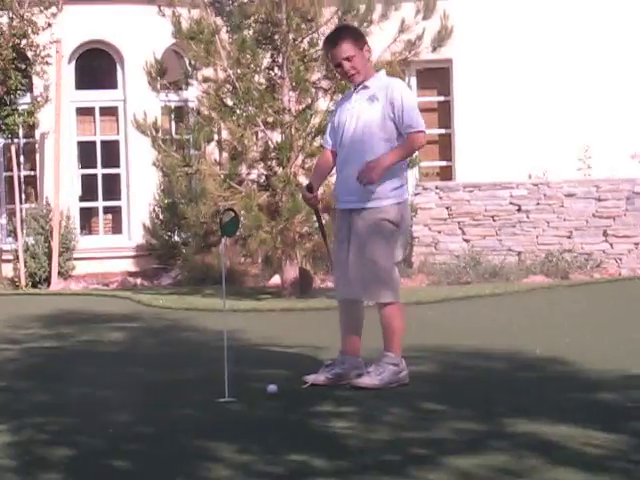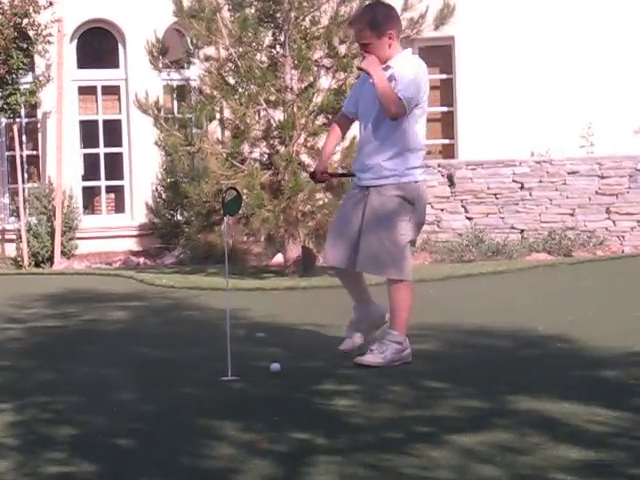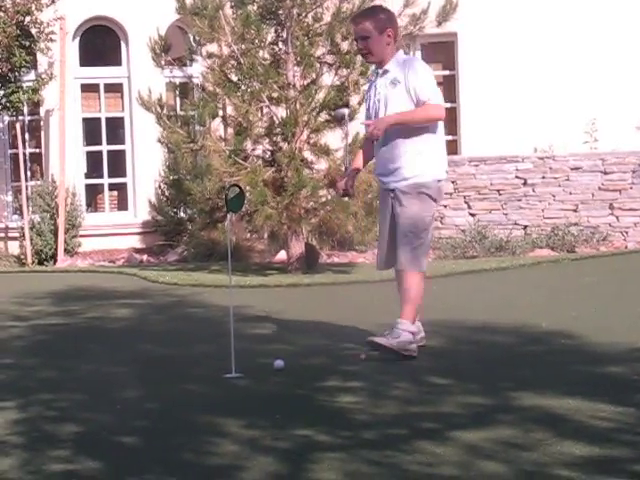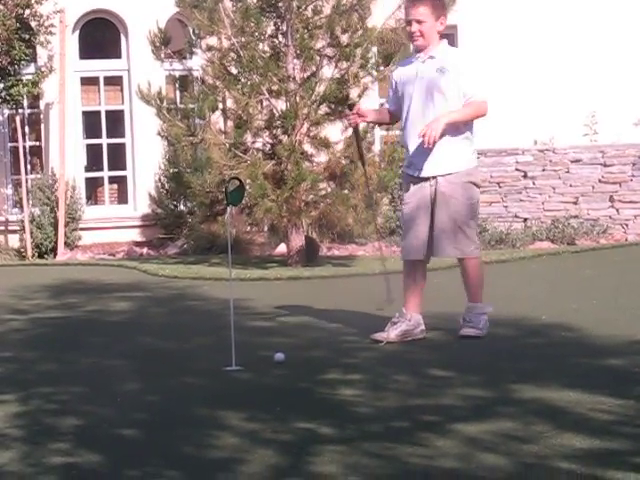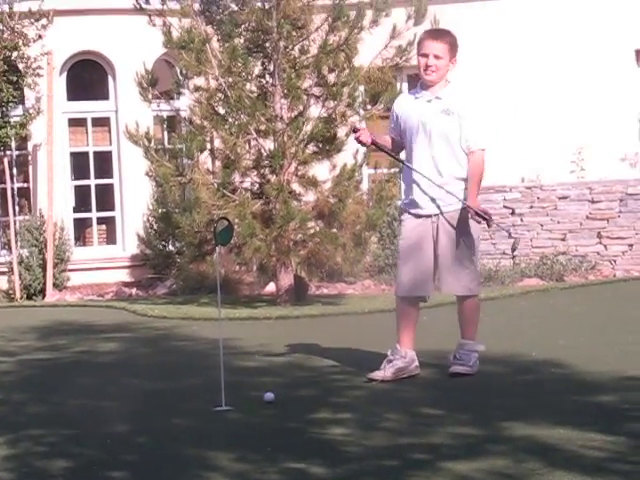
dt=0.5s
person 1, frame 1
left shoulder: (393, 89)
right shoulder: (342, 105)
left elbow: (418, 137)
right elbow: (329, 151)
left wrist: (382, 162)
right wrist: (313, 185)
left hip: (384, 205)
right hip: (347, 207)
left knee: (382, 284)
right knee: (346, 286)
left ankle: (394, 363)
right ankle: (349, 359)
person 1, frame 2
left shoulder: (412, 68)
right shoulder: (367, 77)
left elbow: (395, 109)
right elbow: (344, 119)
left wrist: (376, 73)
right wrist: (323, 159)
left hip: (398, 183)
right hip: (362, 181)
left knee: (394, 262)
right knee: (338, 255)
left ankle: (396, 341)
right ankle: (369, 314)
person 1, frame 3
left shoulder: (412, 68)
right shoulder: (373, 85)
left elbow: (436, 110)
left wrist: (391, 120)
right wrist: (352, 172)
left hip: (420, 179)
right hip: (390, 183)
left knee: (410, 254)
right knee: (395, 257)
left ankle: (406, 330)
right ankle: (407, 328)
person 1, frame 4
left shoulder: (455, 61)
right shoulder: (402, 70)
left elbow: (480, 106)
right elbow: (393, 113)
left wrist: (442, 120)
right wrist: (367, 115)
left hip: (456, 169)
right hip: (415, 172)
left knee: (463, 243)
right knee: (413, 248)
left ankle: (477, 312)
right ankle: (411, 318)
person 1, frame 5
left shoulder: (461, 105)
right shoulder: (402, 104)
left elbow: (476, 155)
left wrist: (472, 201)
right wrist: (372, 138)
left hip: (455, 208)
right hip: (415, 209)
left knee: (464, 282)
right knee: (407, 284)
left ankle: (467, 350)
right ankle: (404, 355)
